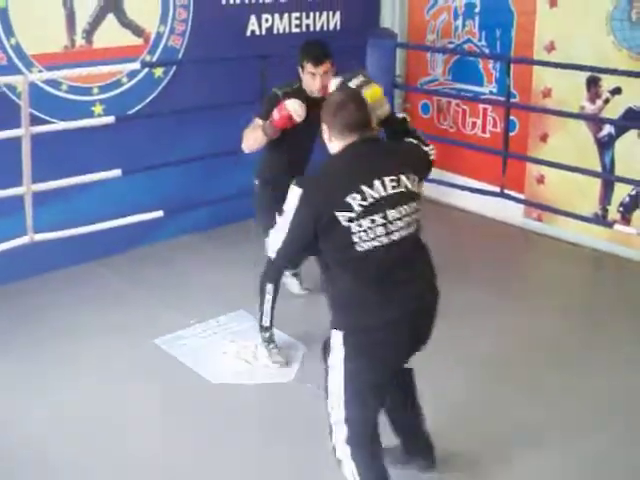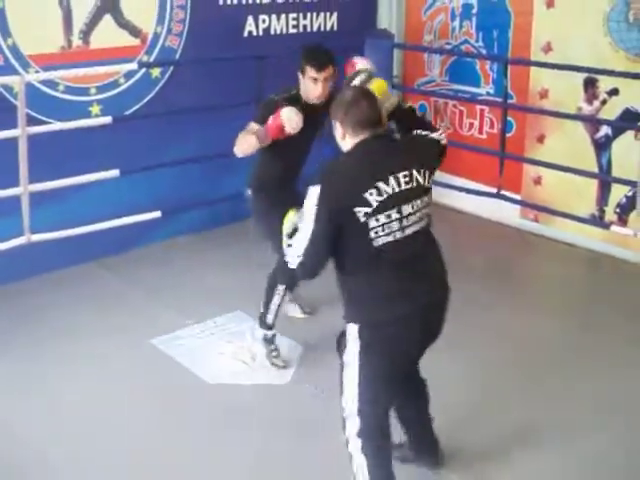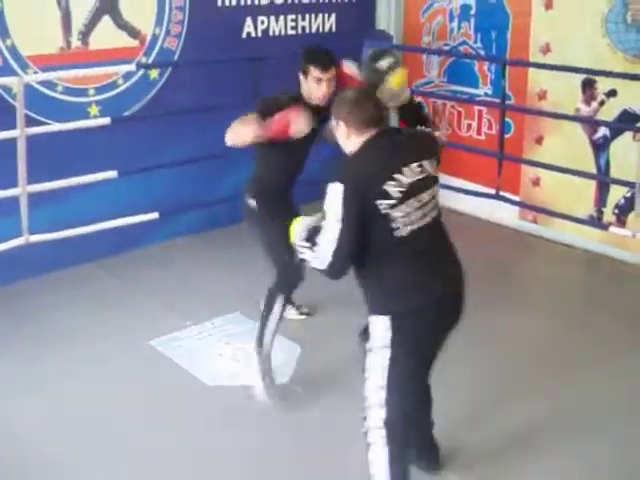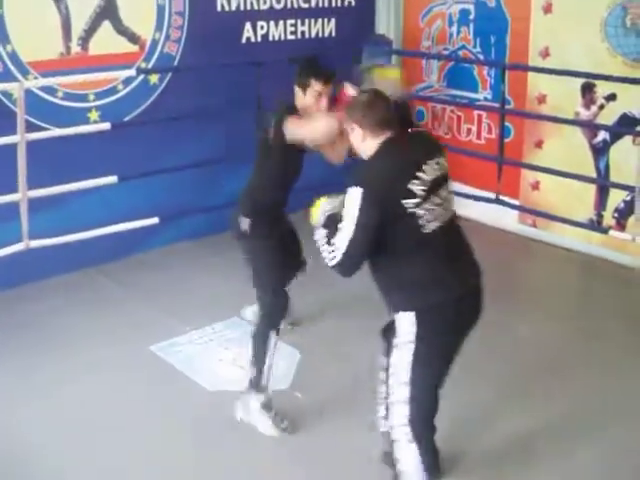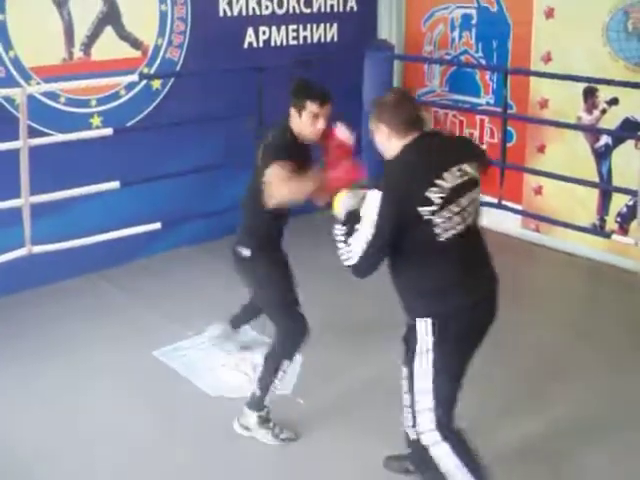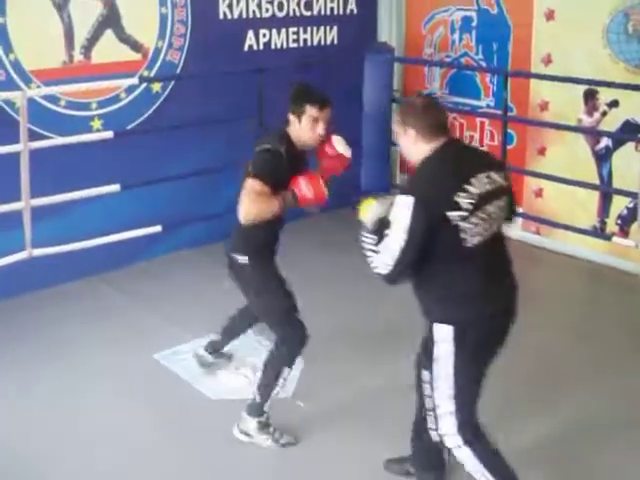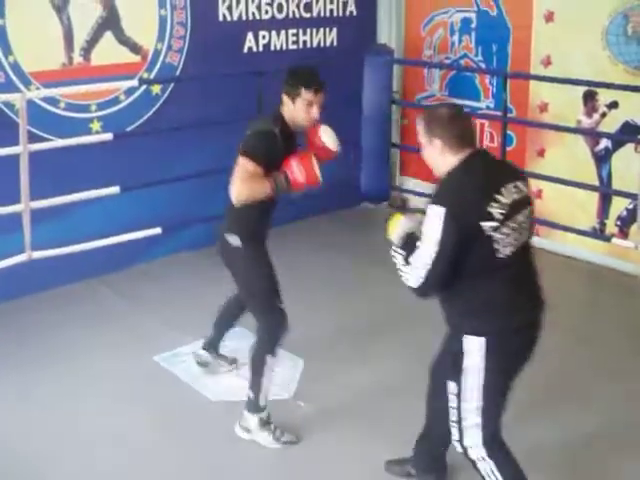
dt=0.1s
person 1, frame 1
left shoulder: (316, 187)
right shoulder: (405, 157)
left elbow: (282, 257)
right elbow: (423, 151)
left wrist: (302, 222)
right wrist: (387, 114)
left hip: (363, 325)
right hip: (420, 307)
left knee: (352, 430)
right knee: (391, 373)
person 1, frame 2
left shoulder: (333, 182)
right shoulder: (414, 152)
left elbow: (302, 263)
right elbow: (436, 141)
left wrist: (291, 231)
left hip: (378, 318)
right hip: (431, 300)
left knee: (364, 425)
right knee: (401, 370)
right ankle: (424, 446)
person 1, frame 3
left shoulder: (351, 178)
right shoulder: (416, 145)
left elbow: (332, 262)
left wrist: (304, 236)
left hip: (401, 310)
right hip: (448, 293)
left knee: (384, 417)
right knee: (409, 369)
person 1, frame 4
left shoulder: (371, 182)
right shoulder: (426, 146)
left elbow: (343, 260)
left wrist: (324, 222)
left hip: (426, 308)
right hip: (463, 291)
left knee: (403, 416)
right knee: (417, 375)
person 1, frame 5
left shoulder: (392, 184)
right shoulder: (457, 150)
left elbow: (359, 260)
right elbow: (480, 159)
left wrist: (346, 216)
left hip: (442, 312)
right hip: (478, 296)
left knee: (430, 420)
right knee: (429, 377)
person 1, frame 6
left shoulder: (421, 188)
right shoulder: (485, 162)
left elbow: (391, 267)
right elbow: (508, 207)
left wrist: (374, 224)
left hip: (461, 318)
right hip: (495, 303)
left knee: (452, 422)
right knee: (430, 377)
person 1, frame 7
left shoulder: (451, 199)
right shoulder: (507, 173)
left elbow: (422, 280)
left wrist: (401, 239)
left hip: (489, 332)
right hip: (521, 313)
left knee: (477, 435)
right knee: (446, 379)
person 2, frame 1
right shoulder: (281, 98)
right elbow: (247, 144)
right wrist: (276, 123)
left hip: (298, 180)
right hip: (270, 183)
left ankle: (290, 272)
person 2, frame 2
left shoulder: (323, 110)
right shoulder: (279, 104)
right elbow: (240, 147)
right wrist: (271, 131)
left hip: (289, 190)
right hip: (264, 192)
left ankle: (286, 297)
right ankle: (266, 331)
person 2, frame 3
left shoulder: (322, 109)
right shoulder: (280, 106)
right elbow: (233, 136)
right wrist: (274, 128)
left hip: (283, 198)
right hip: (262, 202)
left knee: (300, 253)
right knee: (290, 273)
left ankle: (284, 302)
person 2, frame 4
left shoulder: (306, 121)
right shoulder: (285, 120)
left elbow: (337, 155)
right elbow: (313, 131)
left hip: (273, 216)
right hip: (256, 221)
left knee: (295, 263)
right knee: (276, 303)
left ankle: (267, 308)
right ankle: (255, 397)
person 2, frame 5
left shoulder: (305, 148)
right shoulder: (278, 148)
left elbow: (319, 197)
right elbow: (277, 194)
right wrist: (323, 178)
left hip: (268, 242)
right hip: (255, 248)
left knee: (277, 297)
right knee: (295, 327)
left ankle: (228, 328)
right ankle: (253, 414)
person 2, frame 6
left shoulder: (295, 152)
right shoulder: (270, 155)
left elbow: (305, 194)
right elbow: (247, 211)
left wrist: (324, 174)
right wrist: (294, 196)
left hip: (257, 251)
right hip: (248, 256)
left knee: (261, 309)
right knee: (293, 334)
left ankle: (212, 349)
right ankle: (253, 420)
person 2, frame 7
left shoulder: (287, 134)
right shoulder: (264, 135)
left elbow: (296, 180)
right elbow: (239, 191)
left wrist: (312, 160)
right wrist: (285, 178)
left hip: (250, 235)
right hip: (240, 238)
left knee: (250, 295)
right knee: (273, 320)
left ankle: (209, 349)
right ankle: (253, 417)
person 3, frame 1
left shoulder: (597, 100)
right shoulder: (584, 106)
right elbow: (594, 112)
right wrist: (608, 97)
left hip: (611, 130)
right hip: (603, 139)
right knee: (607, 176)
right ankle: (602, 210)
person 3, frame 2
left shoulder: (594, 101)
right shoulder: (582, 107)
right elbow: (591, 114)
right wrist: (605, 97)
left hip: (608, 131)
right hip: (601, 140)
right knee: (604, 177)
right ankle: (599, 211)
person 3, frame 3
left shoulder: (592, 102)
right shoulder: (580, 108)
right elbow: (589, 115)
right wrist: (603, 99)
left hip: (606, 132)
right hip: (599, 141)
left knee: (627, 114)
right knee: (603, 178)
right ankle: (597, 212)
person 3, frame 4
left shoulder: (592, 106)
right shoulder: (579, 112)
right elbow: (589, 119)
right wrist: (602, 103)
left hip: (606, 136)
right hip: (599, 145)
left knee: (627, 118)
right knee: (602, 182)
right ankle: (597, 216)
person 3, frame 5
left shoulder: (594, 110)
right shoulder: (581, 116)
right elbow: (591, 123)
right wrist: (604, 108)
left hip: (608, 140)
right hip: (601, 149)
right knee: (605, 186)
right ankle: (600, 221)
person 3, frame 6
left shoulder: (595, 112)
right shoulder: (582, 119)
right elbow: (591, 126)
right wrist: (604, 111)
left hip: (608, 143)
right hip: (601, 151)
right knee: (606, 189)
right ankle: (600, 223)
person 3, frame 7
left shoulder: (594, 114)
right shoulder: (581, 120)
right elbow: (591, 127)
right wrist: (603, 112)
left hip: (608, 144)
right hip: (601, 153)
right knee: (605, 190)
right ankle: (600, 224)
